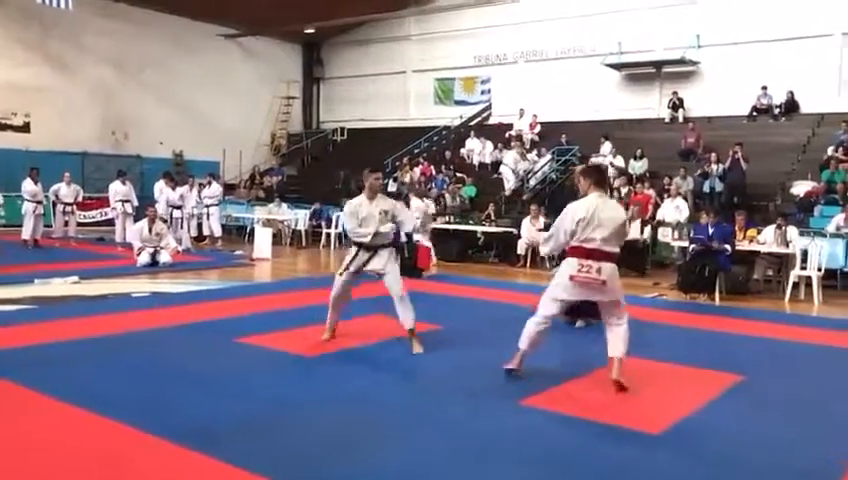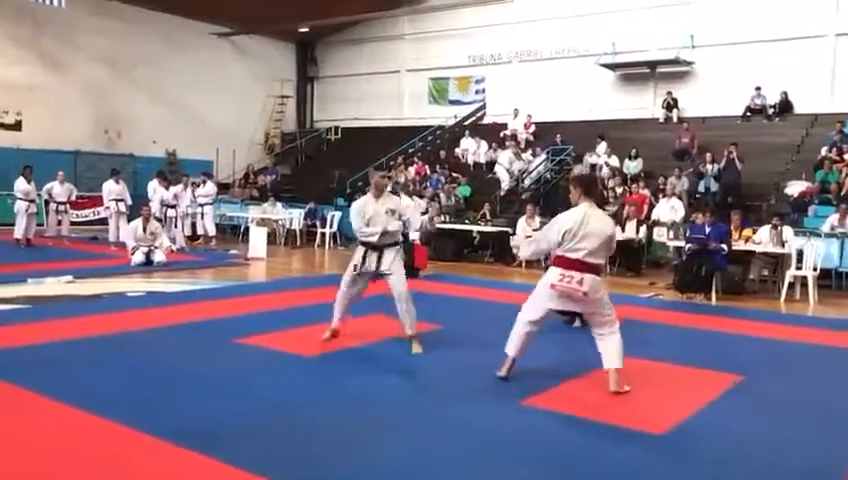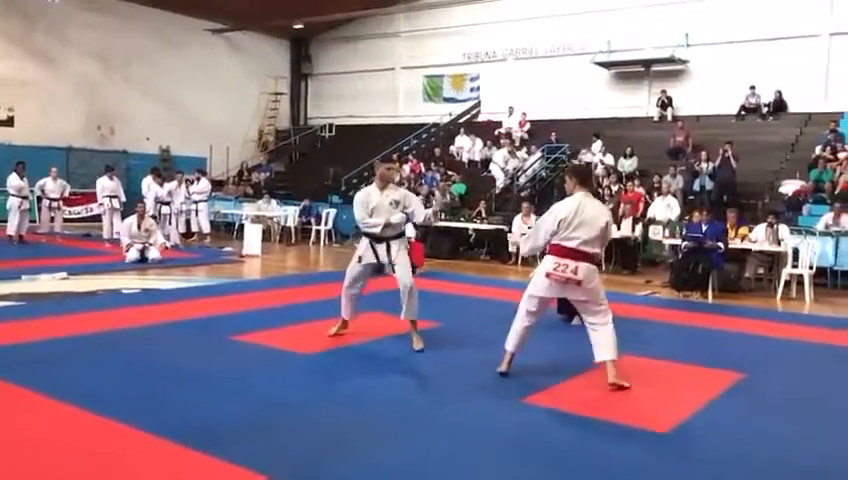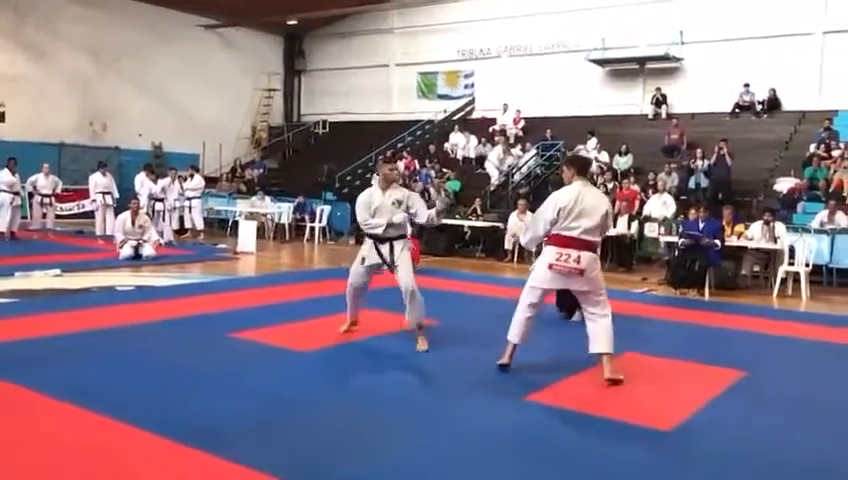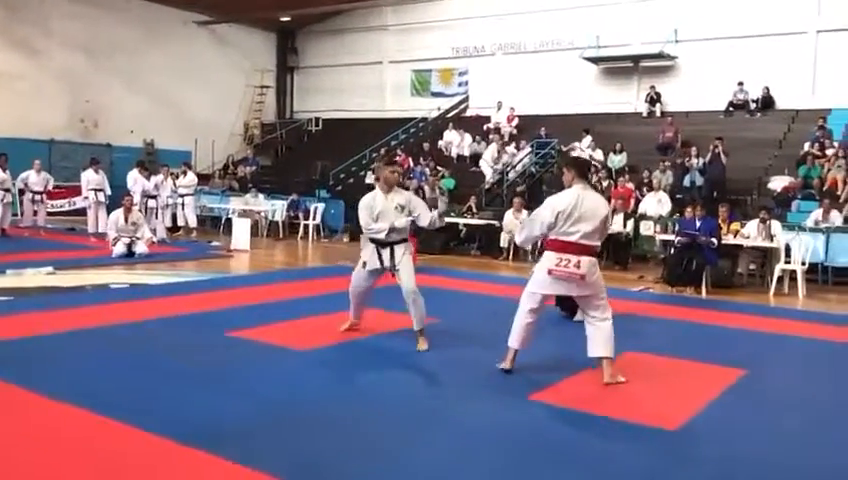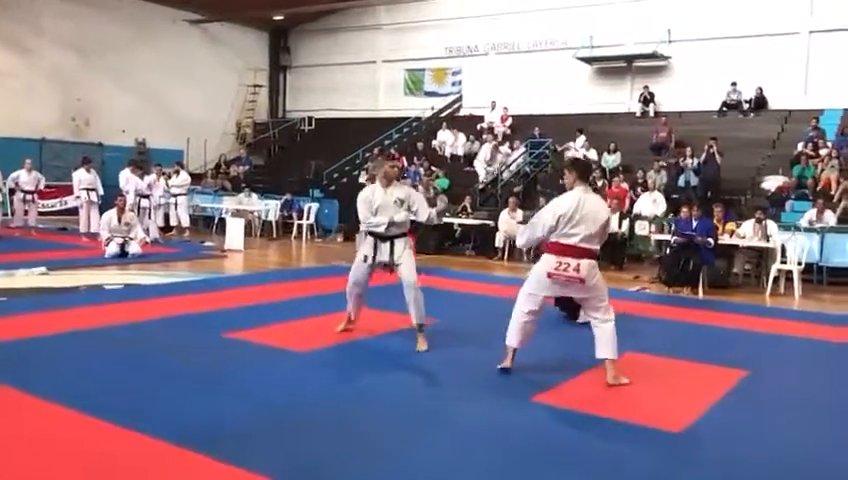
dt=0.1s
person 1, frame 1
left shoulder: (576, 207)
right shoulder: (619, 211)
left elbow: (557, 238)
right elbow: (619, 240)
left wrist: (542, 246)
left hip: (575, 267)
right hip: (606, 270)
left knee: (544, 313)
right knee: (617, 320)
left ankle: (516, 361)
right ankle: (616, 371)
person 1, frame 2
left shoulder: (566, 217)
right shoulder: (608, 222)
left elbow: (541, 243)
right elbow: (607, 252)
left wrist: (522, 249)
left hip: (560, 276)
right hip: (590, 281)
left knee: (528, 317)
right knee: (608, 329)
left ankle: (506, 367)
right ankle: (615, 380)
person 1, frame 3
left shoulder: (562, 207)
right shoulder: (603, 211)
left elbow: (538, 236)
right elbow: (603, 243)
left wrist: (524, 246)
left hip: (554, 265)
right hip: (585, 269)
left knee: (527, 311)
right knee: (600, 319)
left ankle: (506, 363)
right ankle: (612, 374)
person 1, frame 4
left shoulder: (560, 195)
right shoulder: (603, 200)
left elbow: (538, 226)
right elbow: (602, 231)
left wrist: (525, 238)
left hip: (556, 255)
right hip: (586, 259)
left knee: (527, 303)
right knee: (599, 311)
left ankle: (507, 356)
right ankle: (608, 369)
person 1, frame 5
left shoulder: (558, 200)
right shoulder: (602, 203)
left elbow: (534, 228)
right elbow: (600, 236)
left wrist: (518, 236)
left hip: (554, 259)
right hip: (585, 263)
left knee: (528, 308)
right knee: (600, 315)
left ankle: (509, 360)
right ankle: (608, 372)
person 1, frame 6
left shoulder: (560, 202)
right shoulder: (603, 207)
left elbow: (535, 231)
right elbow: (600, 238)
left wrist: (520, 239)
left hip: (554, 262)
right hip: (585, 266)
left knee: (525, 307)
right knee: (602, 316)
left ankle: (509, 360)
right ankle: (611, 373)
person 2, frame 1
left shoulder: (391, 204)
right shoulder: (352, 205)
left elbow: (408, 223)
right elbow: (352, 231)
right wrist: (377, 231)
left hip: (384, 253)
right hip: (360, 253)
left knee: (398, 292)
right knee: (339, 290)
left ankle: (413, 337)
right ankle: (331, 327)
person 2, frame 2
left shoulder: (397, 202)
right shoulder: (359, 205)
right elbow: (360, 231)
right wrist: (386, 229)
left hip: (390, 253)
right hip: (366, 253)
left knee: (401, 293)
right knee: (347, 290)
left ankle: (413, 338)
right ankle: (335, 327)
person 2, frame 3
left shoulder: (402, 194)
right shoulder: (362, 195)
left elbow: (418, 215)
right elbow: (362, 222)
right wrist: (388, 221)
left hip: (394, 245)
right hip: (369, 244)
left knee: (407, 283)
right knee: (352, 282)
left ankle: (414, 331)
right ankle: (344, 322)
person 2, frame 4
left shoulder: (405, 194)
right shoulder: (366, 196)
left elbow: (423, 216)
right elbow: (365, 223)
left wrist: (437, 211)
right wrist: (390, 221)
left hip: (397, 246)
right hip: (373, 245)
left knee: (408, 286)
right knee: (355, 284)
left ankle: (420, 333)
right ankle: (353, 320)
person 2, frame 5
left shoulder: (407, 198)
right shoulder: (368, 200)
left elbow: (426, 220)
right elbow: (368, 228)
left wrist: (438, 215)
right wrist: (393, 226)
left hip: (400, 249)
right hip: (375, 249)
left knee: (410, 289)
right knee: (358, 287)
left ankle: (421, 335)
right ankle: (354, 321)
person 2, frame 6
left shoulder: (406, 192)
right shoulder: (366, 194)
left elbow: (425, 215)
right elbow: (366, 222)
left wrist: (438, 210)
right wrist: (392, 220)
left hip: (399, 244)
right hip: (374, 244)
left knee: (411, 284)
right knee: (356, 281)
left ankle: (420, 333)
right ankle: (350, 319)
